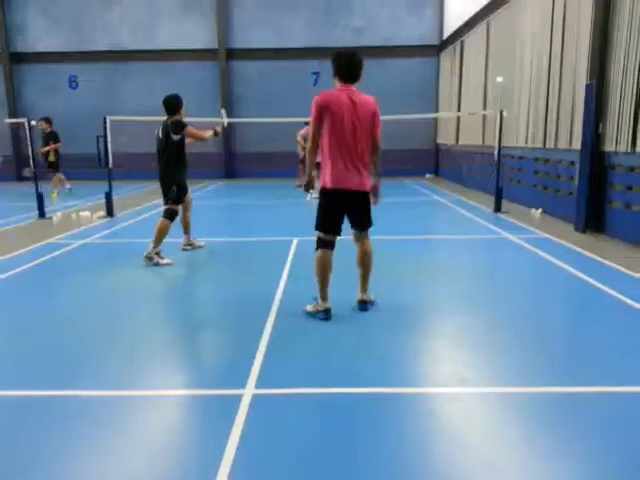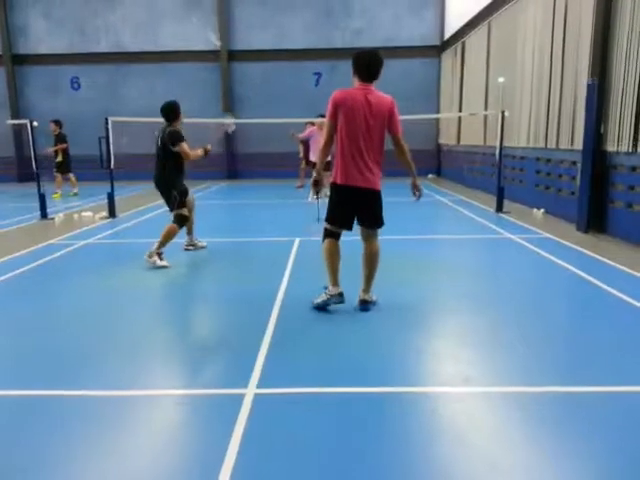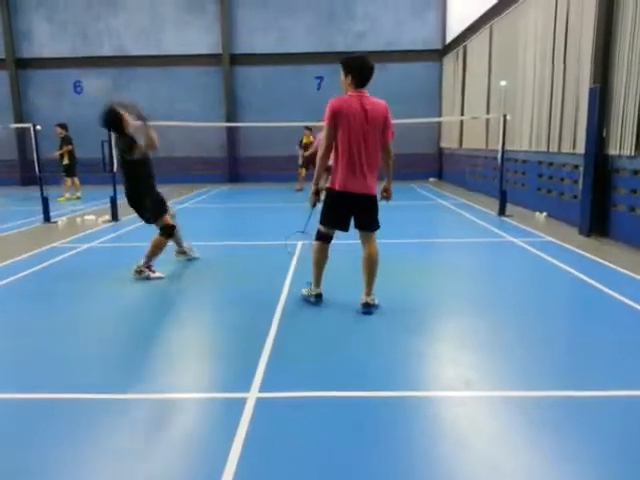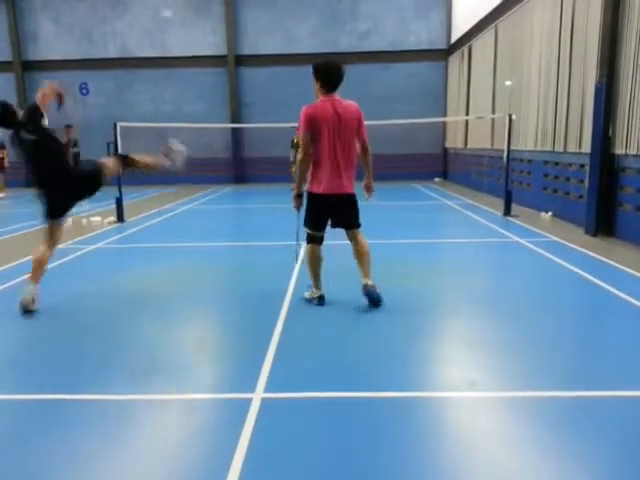
dt=0.4s
person 1, frame 1
left shoulder: (323, 100)
right shoulder: (370, 103)
left elbow: (313, 146)
right elbow: (376, 148)
left wrist: (308, 175)
right wrist: (376, 179)
left hip: (333, 185)
right hip: (361, 185)
left knee: (325, 243)
right knee: (363, 238)
left ankle: (323, 303)
right ankle: (364, 295)
person 1, frame 2
left shoulder: (339, 98)
right shoulder: (388, 103)
left elbow: (327, 141)
right elbow: (400, 145)
left wrist: (318, 172)
right wrist: (414, 177)
left hip: (343, 181)
right hip: (372, 184)
left knee: (331, 234)
right knee: (370, 238)
left ankle: (334, 289)
right ankle: (365, 295)
person 1, frame 3
left shoulder: (336, 106)
right shoulder: (382, 108)
left elbow: (326, 150)
right elbow: (387, 151)
left wrist: (315, 185)
right wrist: (388, 182)
left hip: (340, 187)
right hip: (367, 188)
left knee: (323, 237)
right knee: (369, 241)
left ankle: (315, 290)
right ankle: (368, 297)
person 1, frame 4
left shoulder: (310, 111)
right shoulder: (354, 109)
left elbow: (304, 155)
right elbow: (365, 148)
left wrist: (298, 189)
right wrist: (369, 178)
left hip: (319, 188)
right hip: (346, 188)
left knee: (314, 239)
right knee: (356, 236)
left ankle: (317, 291)
right ankle: (368, 282)
person 2, frame 1
left shoulder: (166, 125)
right shoulder: (176, 124)
right elbow: (202, 136)
left wrist: (191, 139)
right wrist: (214, 131)
left hip: (175, 175)
right hip: (172, 176)
left knee: (187, 202)
right knee: (171, 212)
left ankle: (188, 240)
right ankle: (152, 253)
person 2, frame 2
left shoulder: (165, 131)
right shoulder: (174, 133)
right elbow: (190, 156)
right wrist: (204, 150)
left hip: (172, 180)
right hip: (168, 182)
left knee: (190, 204)
right knee: (182, 218)
left ankle: (190, 241)
right ankle: (155, 253)
person 2, frame 3
left shoulder: (123, 138)
right shoulder: (128, 142)
right elbow: (152, 145)
right wrist: (144, 124)
left hip: (145, 191)
right hip: (141, 194)
left knee: (169, 219)
right knee: (168, 228)
left ankle: (182, 248)
right ankle: (144, 267)
person 2, frame 4
right shoulder: (28, 122)
right elbow: (49, 91)
right wrist: (56, 92)
left hip: (55, 193)
right hip: (72, 179)
left knee: (49, 243)
right knee: (119, 160)
left ankle: (30, 295)
right ankle: (168, 160)
